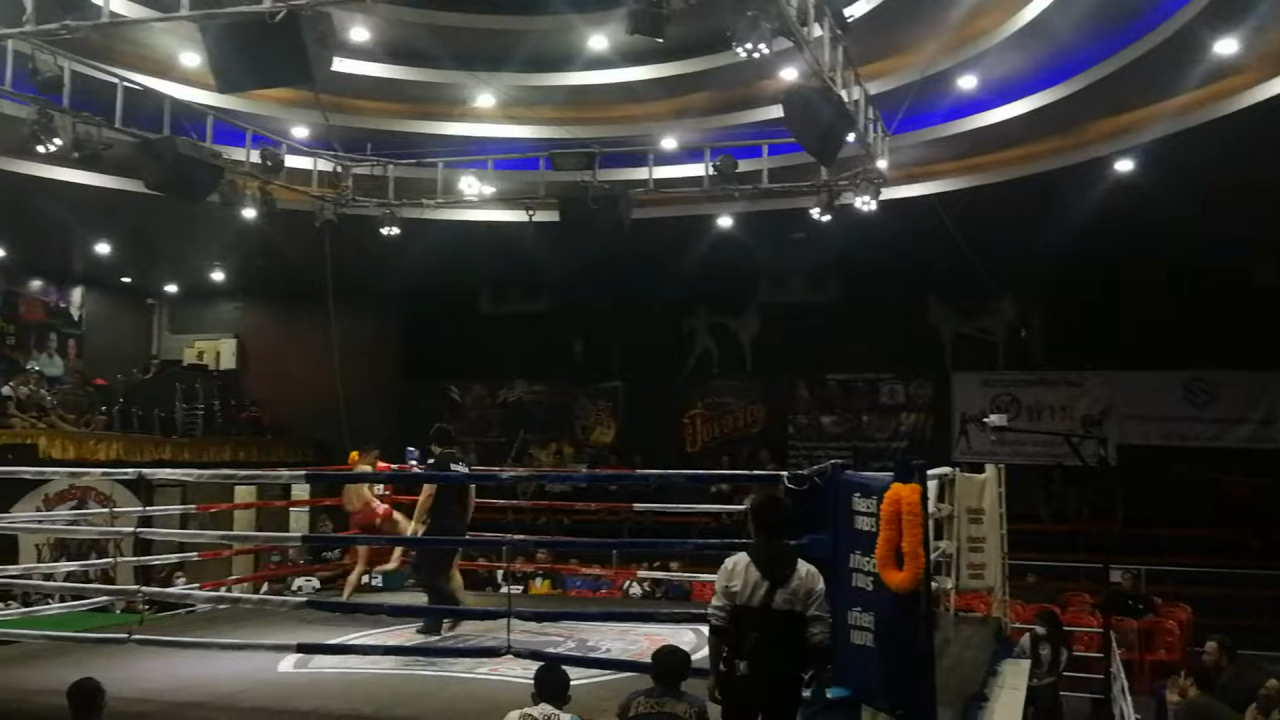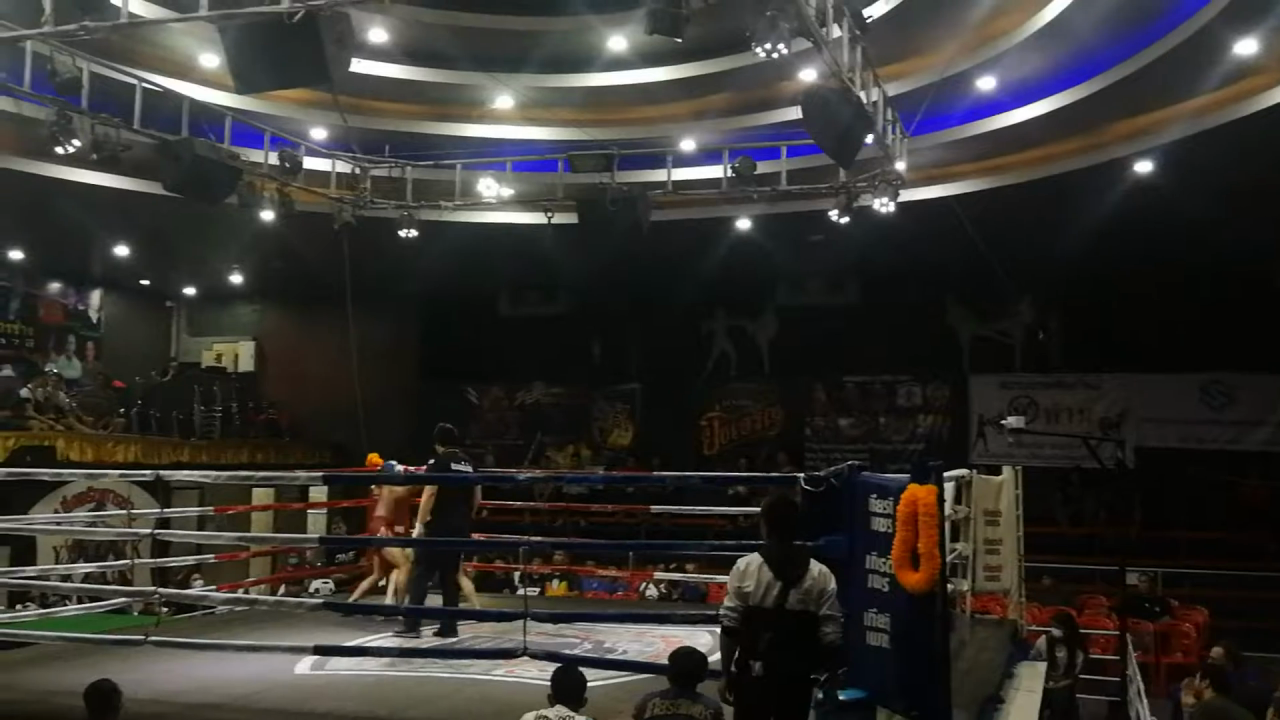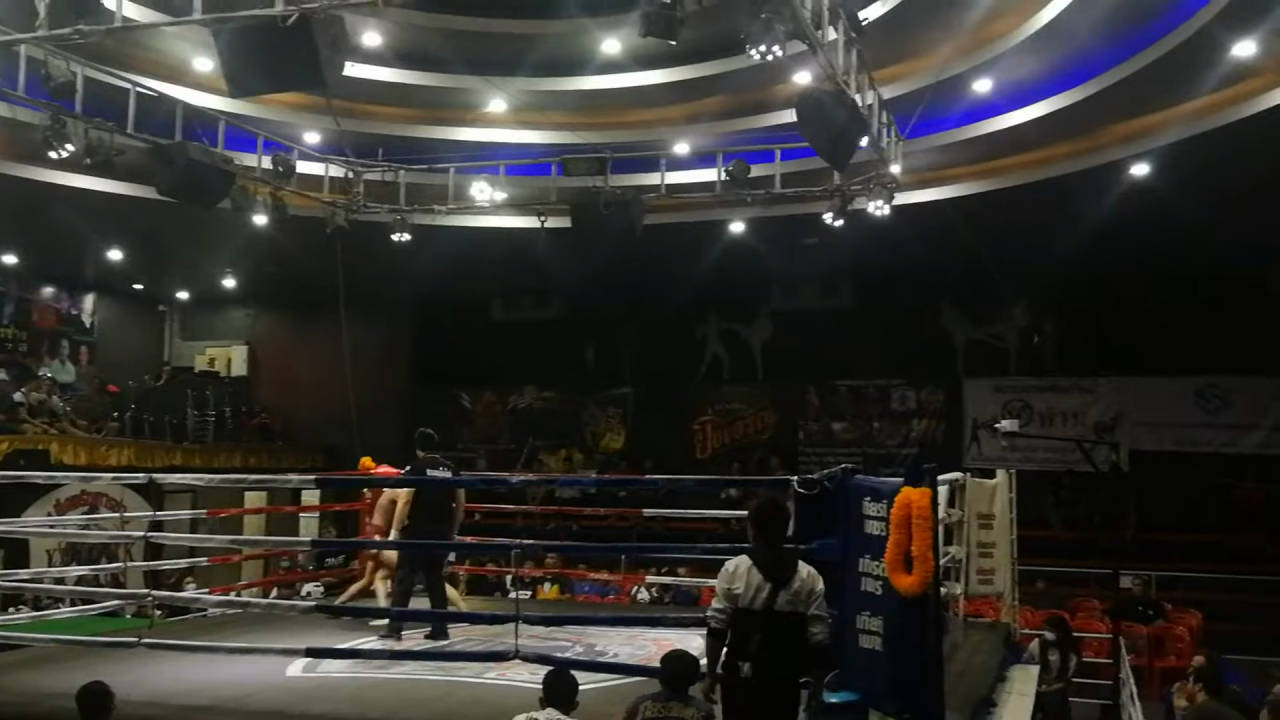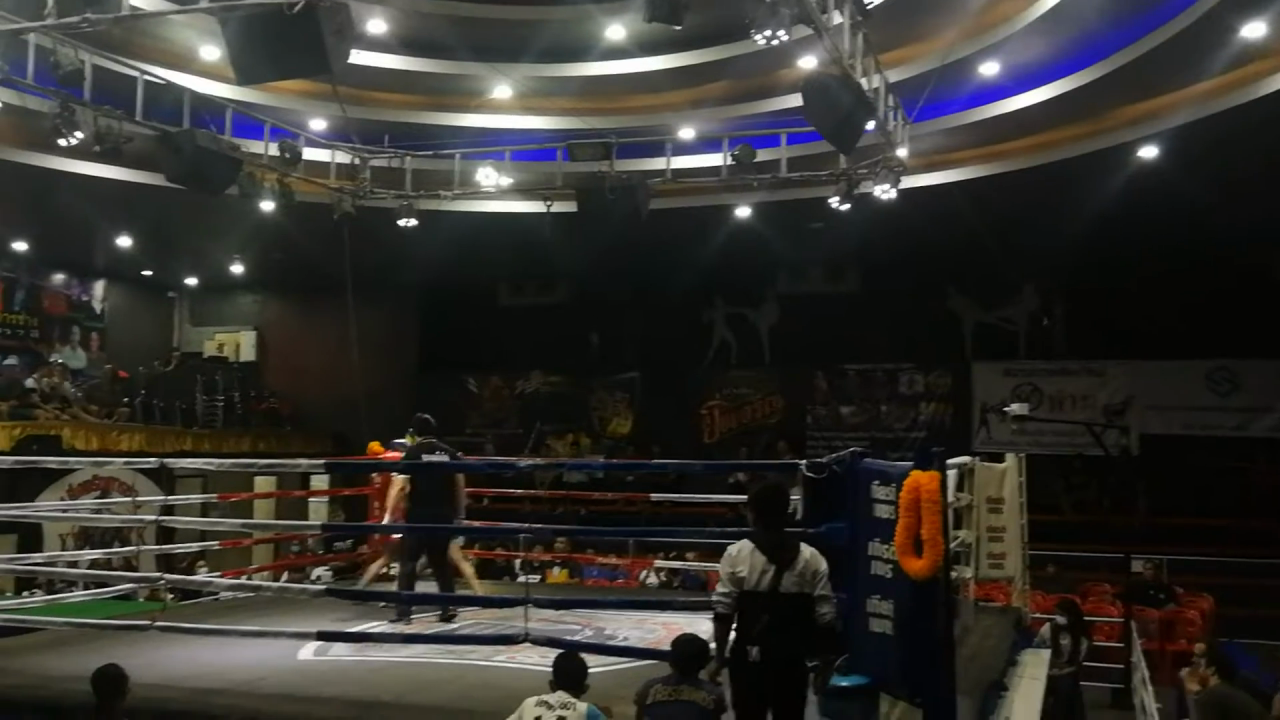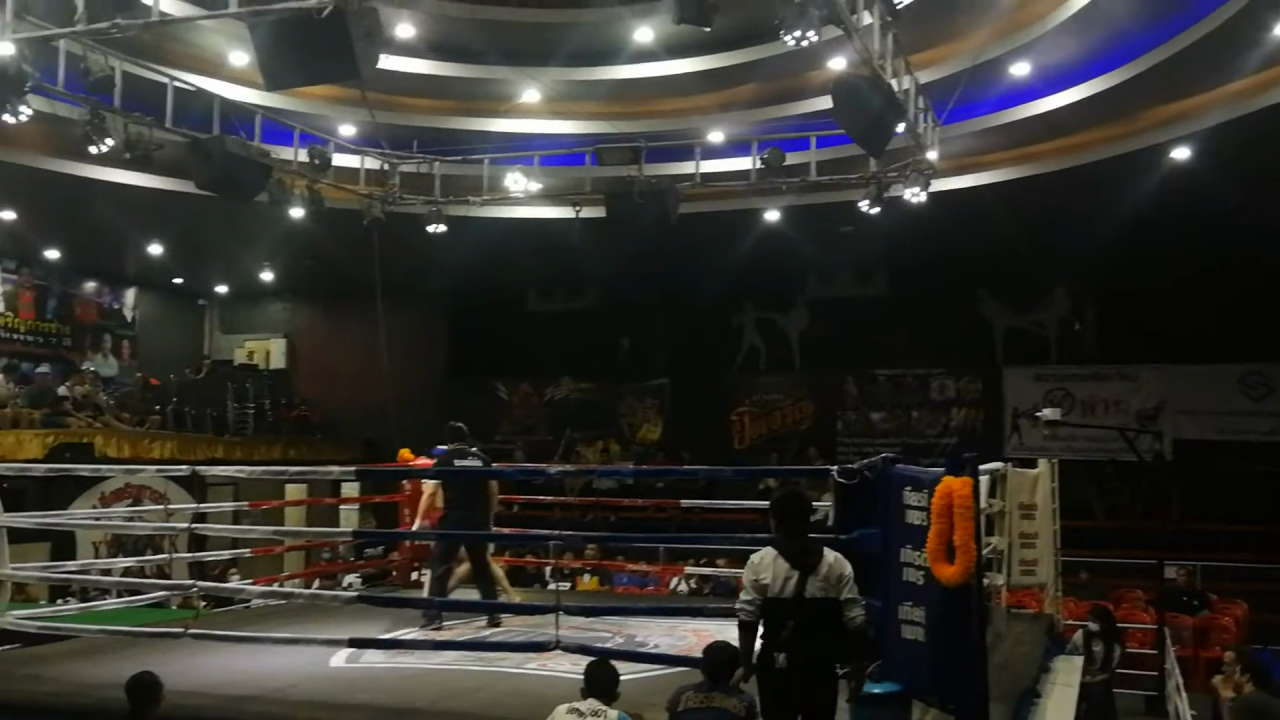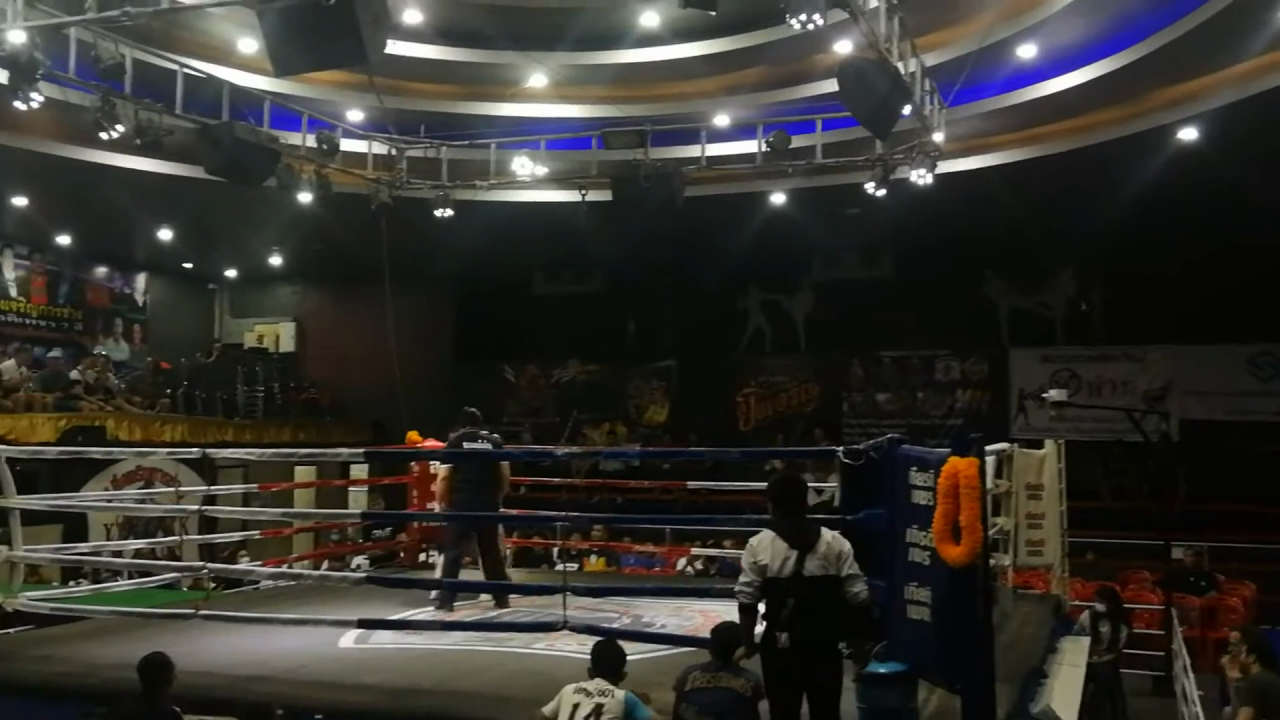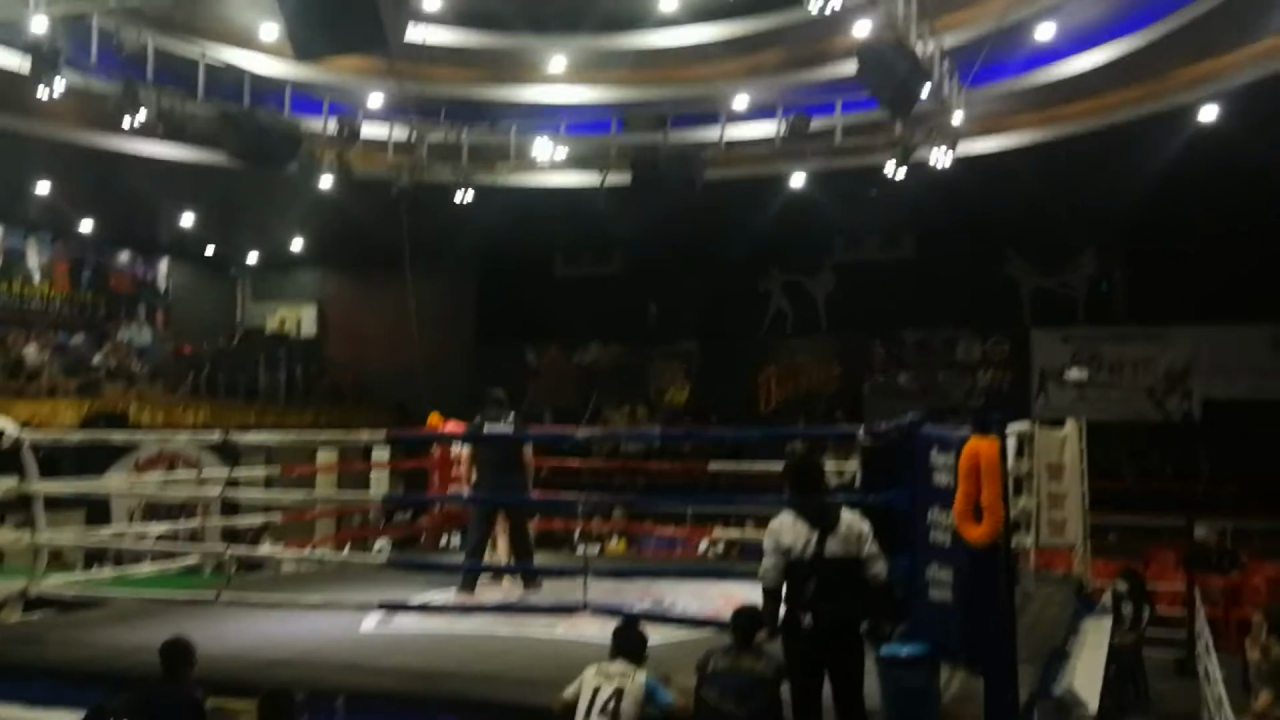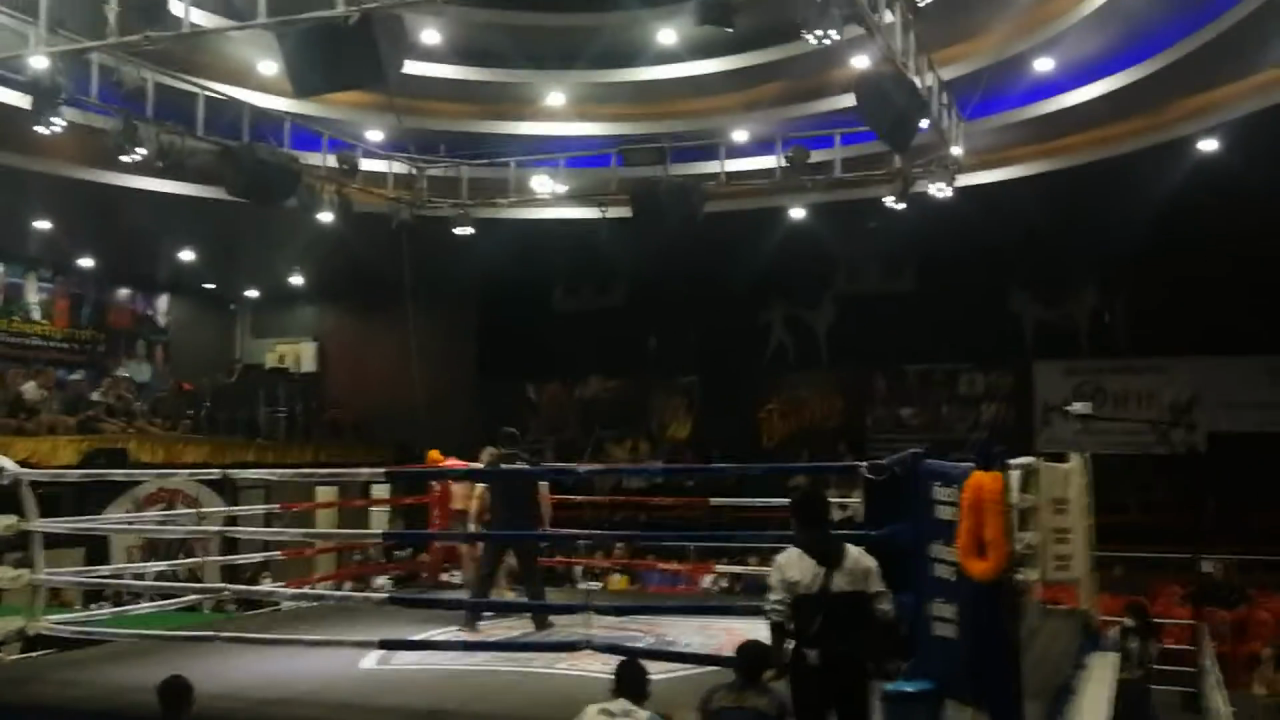
dt=0.2s
person 1, frame 1
left shoulder: (733, 567)
right shoulder: (808, 575)
left elbow: (718, 627)
right elbow: (818, 637)
left wrist: (715, 673)
left hip: (740, 674)
right hip: (785, 677)
person 1, frame 2
left shoulder: (745, 568)
right shoulder: (821, 575)
left elbow: (730, 628)
right elbow: (831, 637)
left wrist: (726, 674)
left hip: (753, 675)
right hip: (796, 678)
person 1, frame 3
left shoulder: (734, 570)
right shoulder: (808, 577)
left elbow: (717, 629)
right elbow: (819, 638)
left wrist: (711, 674)
left hip: (741, 676)
right hip: (785, 679)
person 1, frame 4
left shoulder: (737, 554)
right shoulder: (811, 558)
left elbow: (724, 612)
right elbow: (825, 617)
left wrist: (719, 657)
right wrist: (825, 662)
left hip: (749, 659)
right hip: (792, 662)
person 1, frame 5
left shoulder: (760, 562)
right shoulder: (836, 563)
left elbow: (748, 620)
right elbow: (855, 621)
left wrist: (746, 664)
right wrist: (857, 665)
left hip: (777, 665)
right hip: (821, 667)
person 1, frame 6
left shoulder: (759, 545)
right shoulder: (835, 542)
left elbow: (747, 601)
right elbow: (858, 597)
left wrist: (748, 642)
left hip: (781, 645)
right hip: (825, 645)
person 1, frame 7
left shoulder: (781, 526)
right shoulder: (855, 523)
left elbow: (771, 584)
right elbow: (877, 576)
left wrist: (771, 624)
right wrist: (876, 618)
left hip: (803, 626)
right hip: (846, 625)
person 1, frame 8
left shoulder: (786, 563)
right shoulder: (860, 558)
left elbow: (778, 620)
right elbow: (884, 613)
left wrist: (779, 662)
right wrist: (877, 654)
left hip: (810, 662)
right hip: (852, 661)
person 2, frame 1
left shoulder: (437, 462)
right shoulder: (463, 465)
left elbow: (428, 494)
right elbow: (471, 500)
left wrist: (416, 522)
right wrist: (464, 526)
left hip: (440, 525)
right hip: (457, 526)
left knee: (424, 570)
right knee: (440, 573)
left ankle: (454, 607)
right ankle: (433, 624)
person 2, frame 2
left shoulder: (438, 462)
right shoulder: (469, 464)
left elbow: (429, 494)
right elbow: (476, 499)
left wrist: (419, 524)
left hip: (439, 526)
right hip: (461, 528)
left knee: (421, 573)
right knee: (449, 576)
left ankle: (411, 625)
right ankle: (449, 626)
person 2, frame 3
left shoulder: (416, 468)
right shoulder: (450, 469)
left elbow: (405, 501)
right elbow: (460, 503)
left wrist: (395, 530)
right wrist: (453, 528)
left hip: (418, 532)
right hip: (442, 533)
left knee: (403, 579)
right knee: (436, 580)
left ankle: (394, 628)
right ankle: (440, 629)
person 2, frame 4
left shoulder: (412, 453)
right shoulder: (450, 453)
left elbow: (400, 487)
right elbow: (460, 487)
left wrist: (389, 515)
right wrist: (459, 513)
left hip: (419, 516)
right hip: (444, 516)
left knee: (408, 563)
right knee: (442, 562)
left ankle: (403, 612)
right ankle: (448, 606)
person 2, frame 5
left shoulder: (444, 460)
right shoulder: (483, 459)
right elbow: (493, 493)
right wrist: (489, 517)
left hip: (453, 521)
right hip: (478, 521)
left knee: (440, 567)
right knee: (482, 567)
left ankle: (434, 616)
right ankle: (493, 614)
person 2, frame 6
left shoulder: (454, 443)
right shoulder: (494, 442)
left elbow: (444, 477)
right elbow: (505, 476)
left wrist: (440, 502)
right wrist: (498, 497)
left hip: (462, 504)
right hip: (488, 504)
left knee: (453, 551)
right knee: (492, 551)
left ankle: (446, 599)
right ankle: (501, 597)
person 2, frame 7
left shoulder: (477, 426)
right shoulder: (517, 425)
left elbow: (467, 458)
right elbow: (528, 459)
right wrist: (528, 484)
left hip: (486, 487)
right hip: (515, 487)
left knee: (477, 535)
right knee: (520, 533)
left ankle: (468, 583)
right ankle: (530, 578)
person 2, frame 8
left shoulder: (493, 465)
left elbow: (479, 496)
right elbow: (544, 497)
left wrist: (473, 522)
right wrist: (545, 524)
left hip: (499, 526)
right hip: (526, 526)
left knee: (486, 572)
right knee: (531, 573)
left ankle: (472, 619)
right ankle: (540, 618)
